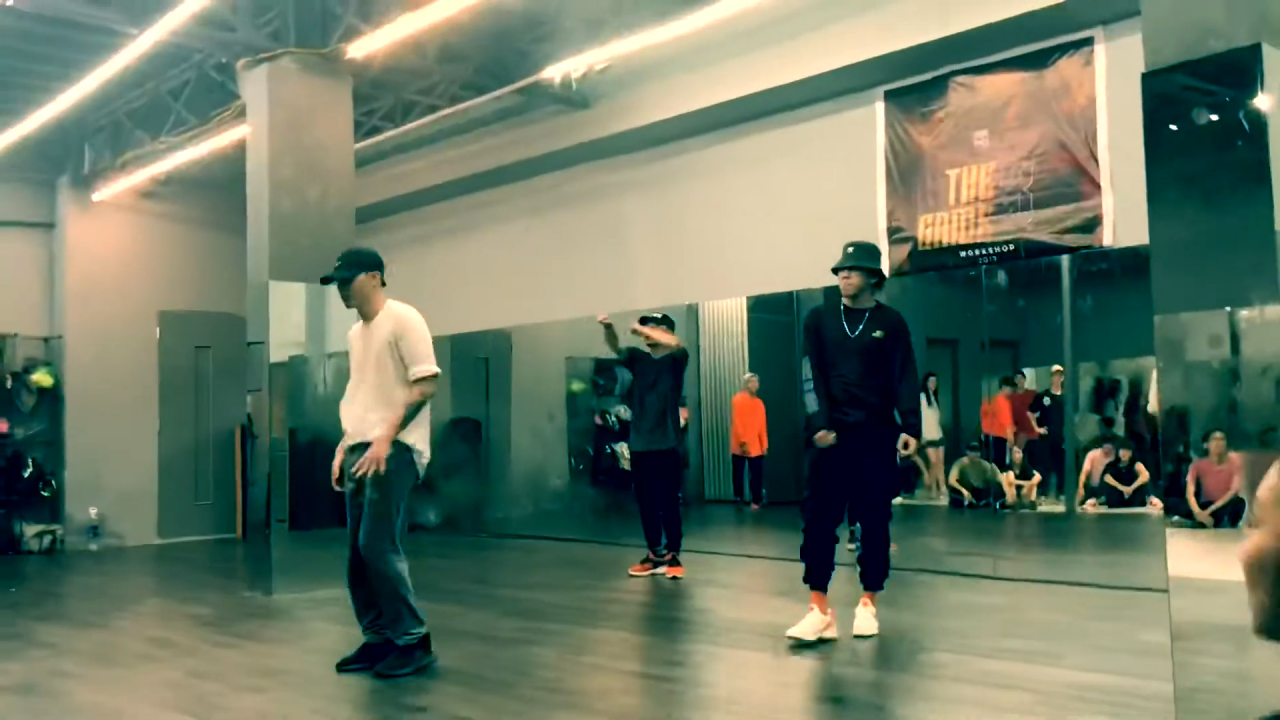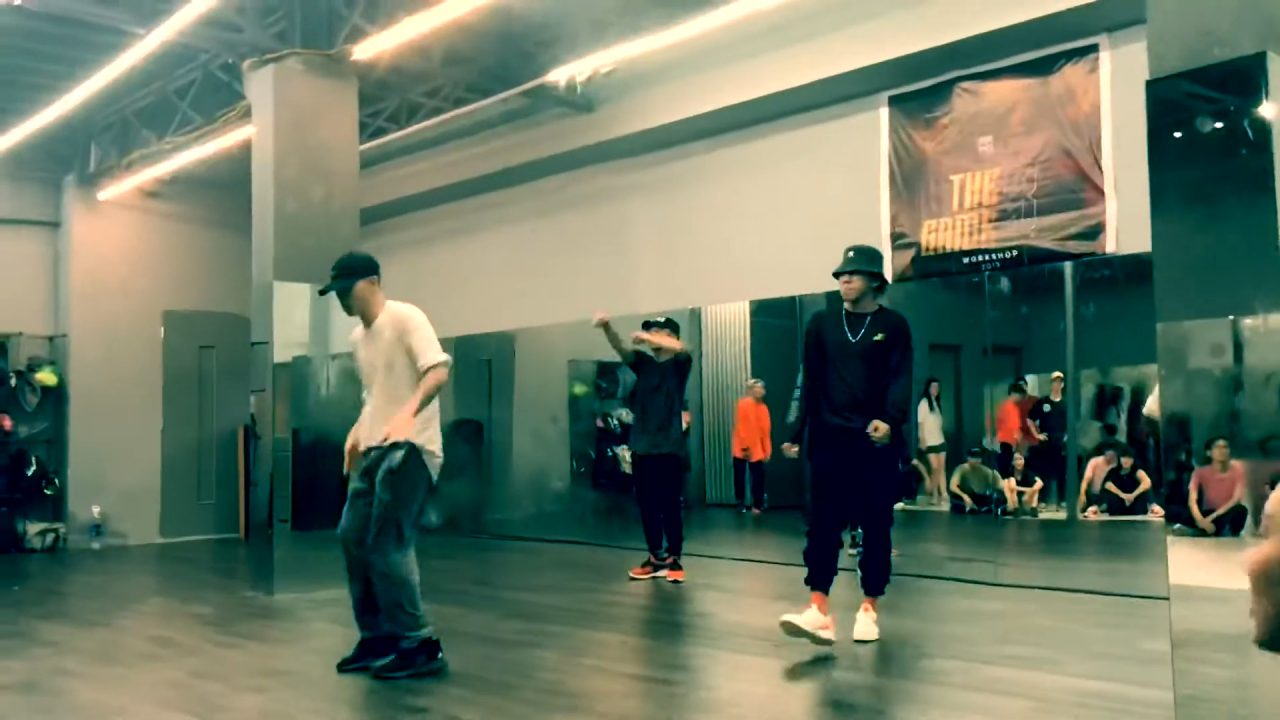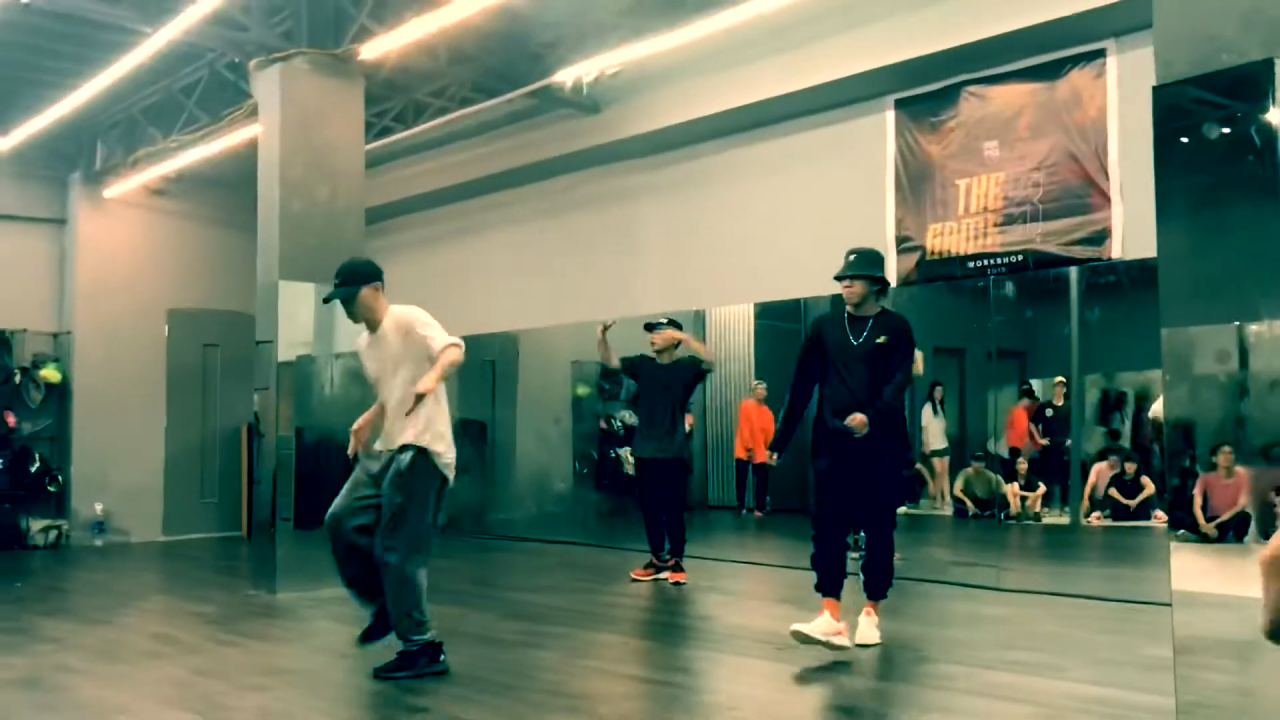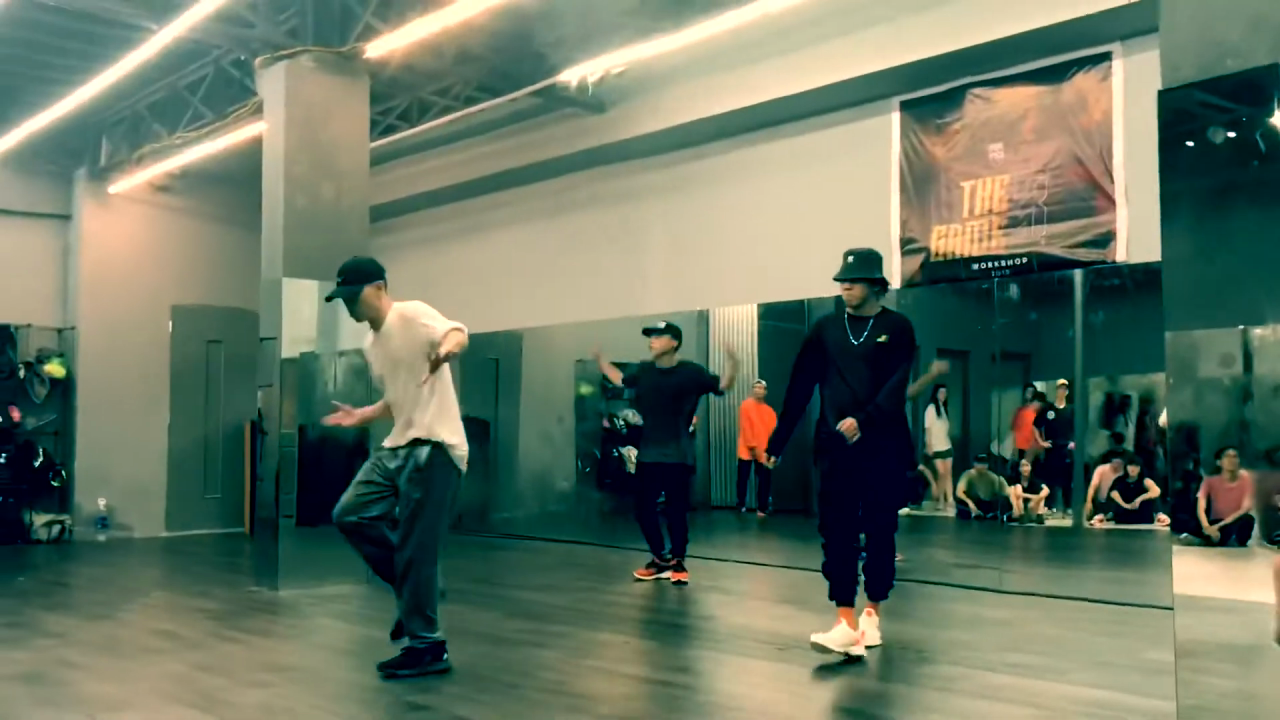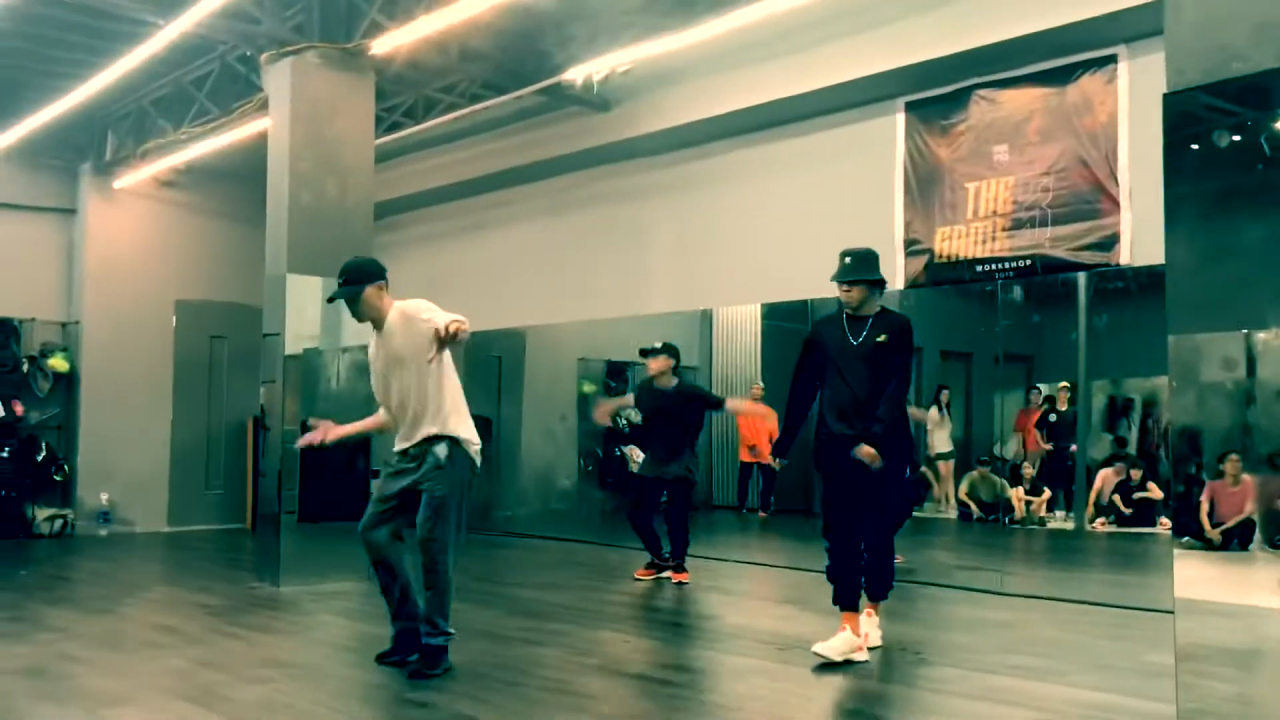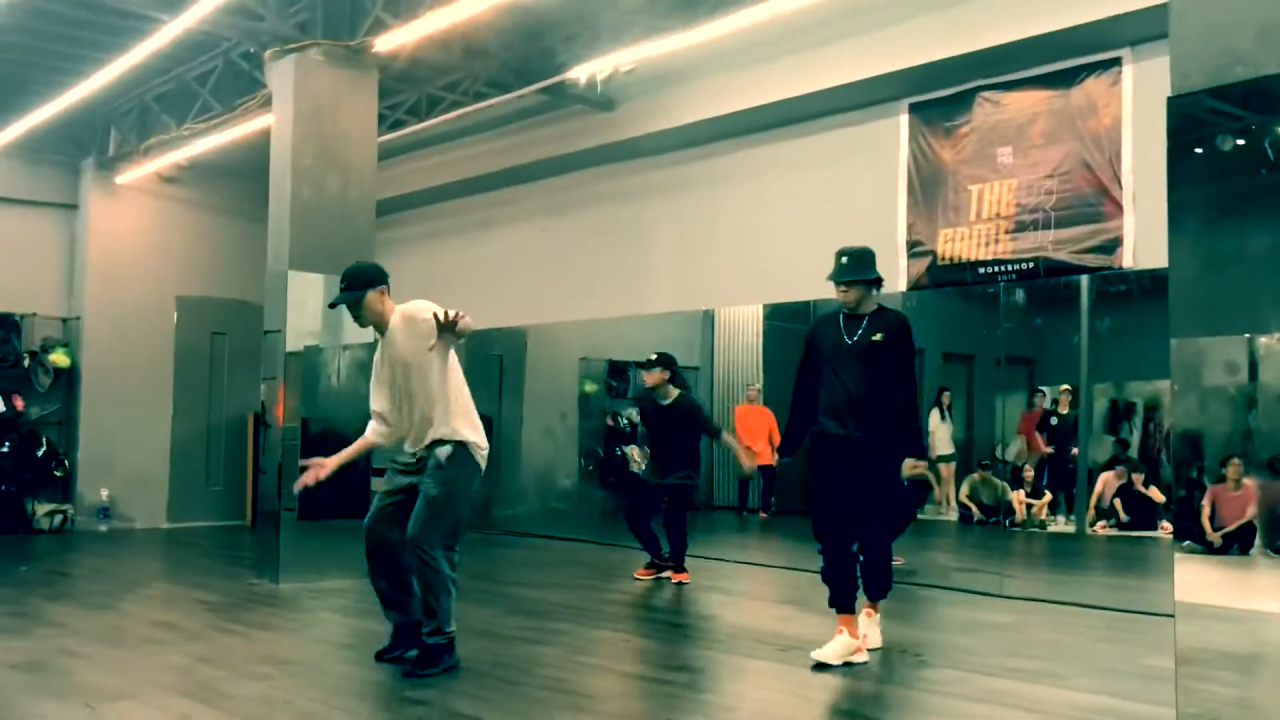
dt=0.1s
person 1, frame 1
left shoulder: (404, 319)
right shoulder: (355, 334)
left elbow: (426, 384)
left wrist: (387, 438)
right wrist: (343, 447)
left hip: (395, 450)
right hip: (360, 452)
left knee: (377, 544)
right knee: (359, 551)
left ankle: (413, 641)
right ankle: (379, 639)
person 1, frame 2
left shoulder: (404, 317)
right shoulder: (358, 338)
left elbow: (439, 370)
left wrist: (408, 413)
right wrist: (358, 435)
left hip: (411, 449)
right hip: (375, 451)
left knee: (386, 544)
right knee: (355, 540)
left ankle: (419, 646)
right ankle: (375, 638)
person 1, frame 3
left shoulder: (410, 320)
right shoulder: (364, 343)
left elbow: (453, 349)
left wrist: (433, 376)
right wrist: (367, 420)
left hip: (421, 451)
right hip: (386, 451)
left knee: (397, 547)
right knee: (341, 522)
left ankle: (422, 648)
right ankle: (385, 604)
person 1, frame 4
left shoulder: (413, 315)
right shoulder: (372, 344)
left elbow: (455, 334)
left wrist: (446, 347)
right wrist: (360, 416)
left hip: (435, 447)
right hip: (396, 449)
left knee: (415, 543)
right knee: (349, 515)
left ankle: (426, 641)
right ankle: (416, 605)
person 1, frame 5
left shoulder: (415, 313)
right shoulder: (375, 347)
left elbow: (458, 326)
left wrist: (452, 332)
right wrist: (342, 431)
left hip: (448, 445)
right hip: (407, 451)
left knee: (433, 540)
right knee: (374, 533)
left ankle: (435, 644)
right ankle: (410, 631)
person 1, frame 6
left shoulder: (415, 316)
right shoulder: (381, 356)
left elbow: (461, 326)
right elbow: (383, 427)
left wrist: (454, 326)
right wrist: (335, 463)
left hip: (456, 446)
right hip: (416, 453)
left knee: (425, 541)
right knee: (378, 531)
left ankle: (439, 642)
right ankle: (407, 626)
person 2, frame 1
left shoulder: (890, 321)
right shoulder: (818, 318)
left elbow: (904, 377)
right elbow: (811, 375)
left wrist: (910, 426)
right wrist: (820, 423)
left hip: (876, 435)
right hip: (826, 436)
left knee: (874, 521)
right knee: (820, 518)
left ankle: (868, 603)
right ankle: (820, 611)
person 2, frame 2
left shoulder: (893, 325)
right shoulder: (822, 323)
left elbow: (902, 379)
right elbow: (808, 380)
left wrist: (890, 419)
right wrist: (796, 431)
left hip: (877, 440)
right hip: (830, 438)
left knee: (875, 526)
right knee: (824, 521)
left ankle: (869, 607)
right ankle: (818, 612)
person 2, frame 3
left shoulder: (895, 327)
right shoulder: (823, 326)
left elbow: (898, 381)
right elbow: (803, 384)
left wrist: (872, 416)
right wrist: (782, 436)
left hip: (881, 443)
right hip: (833, 442)
left knee: (878, 530)
right knee: (829, 525)
left ankle: (870, 611)
right ankle: (831, 619)
person 2, frame 4
left shoulder: (897, 327)
right shoulder: (825, 328)
left elbow: (896, 383)
right elbow: (800, 386)
left wrist: (865, 421)
right wrist: (778, 440)
left hip: (883, 446)
right hip: (835, 445)
left knee: (880, 532)
right knee: (838, 531)
left ankle: (872, 612)
right ankle: (848, 625)
person 2, frame 5
left shoulder: (896, 327)
right shoulder: (824, 328)
left elbow: (897, 389)
right elbow: (802, 389)
left wrist: (876, 439)
right wrist: (783, 443)
left hip: (883, 449)
right hip: (835, 446)
left knee: (879, 534)
right knee: (841, 535)
left ankle: (872, 611)
right ankle: (851, 632)
person 2, frame 6
left shoulder: (893, 325)
right shoulder: (821, 327)
left elbow: (904, 391)
right elbow: (805, 388)
left wrist: (911, 449)
right wrist: (789, 442)
left hip: (878, 449)
right hip: (828, 446)
left knee: (876, 535)
right knee: (834, 537)
left ankle: (871, 610)
right ankle: (848, 636)
person 3, frame 1
left shoulder: (676, 359)
right shoulder: (638, 358)
left elbow: (676, 344)
right elbow: (615, 347)
left wrist: (643, 329)
right wrist: (609, 328)
left hip: (666, 444)
right hip: (639, 443)
left knee: (668, 502)
right knee: (646, 502)
left ankle: (673, 555)
right ankle: (656, 555)
person 3, frame 2
left shoulder: (679, 363)
right shoulder: (642, 361)
left elbow: (679, 347)
right elbow: (621, 348)
left wrist: (651, 338)
right wrist: (606, 327)
left hip: (668, 448)
right hip: (641, 447)
left knee: (669, 505)
right knee: (647, 505)
left ankle: (673, 560)
right ankle: (656, 558)
person 3, frame 3
left shoulder: (686, 365)
right shoulder: (643, 364)
left elbow: (709, 361)
right elbow: (610, 361)
left wrist: (684, 337)
right wrist: (602, 336)
left hip: (673, 451)
right hip: (645, 450)
left knee: (673, 508)
right knee: (649, 508)
left ankle: (676, 561)
right ankle: (659, 560)
person 3, frame 4
left shoulder: (690, 372)
right shoulder: (643, 370)
left elbow: (723, 386)
right elbow: (620, 379)
left wrist: (732, 362)
right wrist: (601, 361)
left hip: (677, 455)
right hip: (648, 454)
left knee: (675, 510)
right knee: (643, 510)
left ankle: (678, 562)
right ankle: (661, 560)
person 3, frame 5
left shoulder: (689, 392)
right shoulder: (645, 389)
left elbow: (725, 404)
left wrist: (756, 409)
right wrist: (609, 407)
left hip: (680, 467)
right hip: (652, 465)
left knee: (676, 518)
right knee: (638, 515)
left ankle: (678, 563)
right ankle: (660, 560)
person 3, frame 6
left shoulder: (688, 405)
right shoulder: (645, 400)
left elbow: (717, 434)
left wrist: (742, 455)
right wrist: (648, 451)
left hip: (682, 475)
right hip: (655, 472)
left knee: (674, 521)
right knee: (635, 518)
left ankle: (678, 562)
right ankle: (660, 560)
